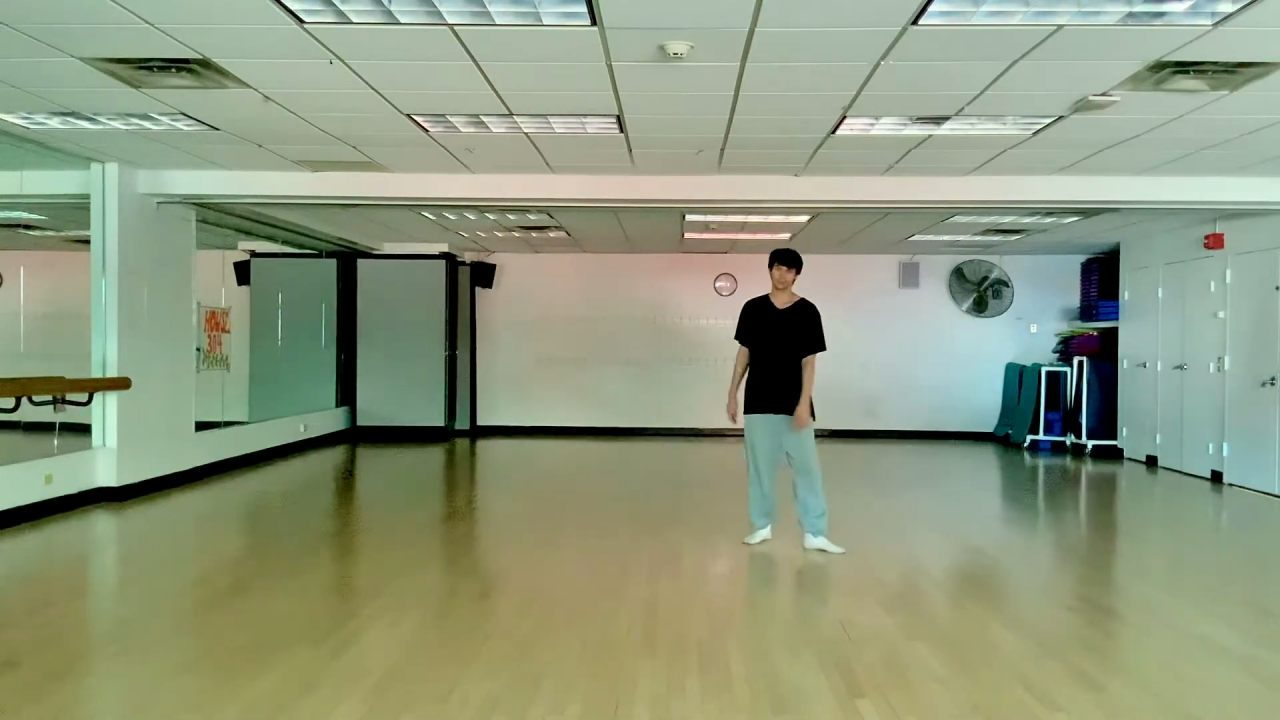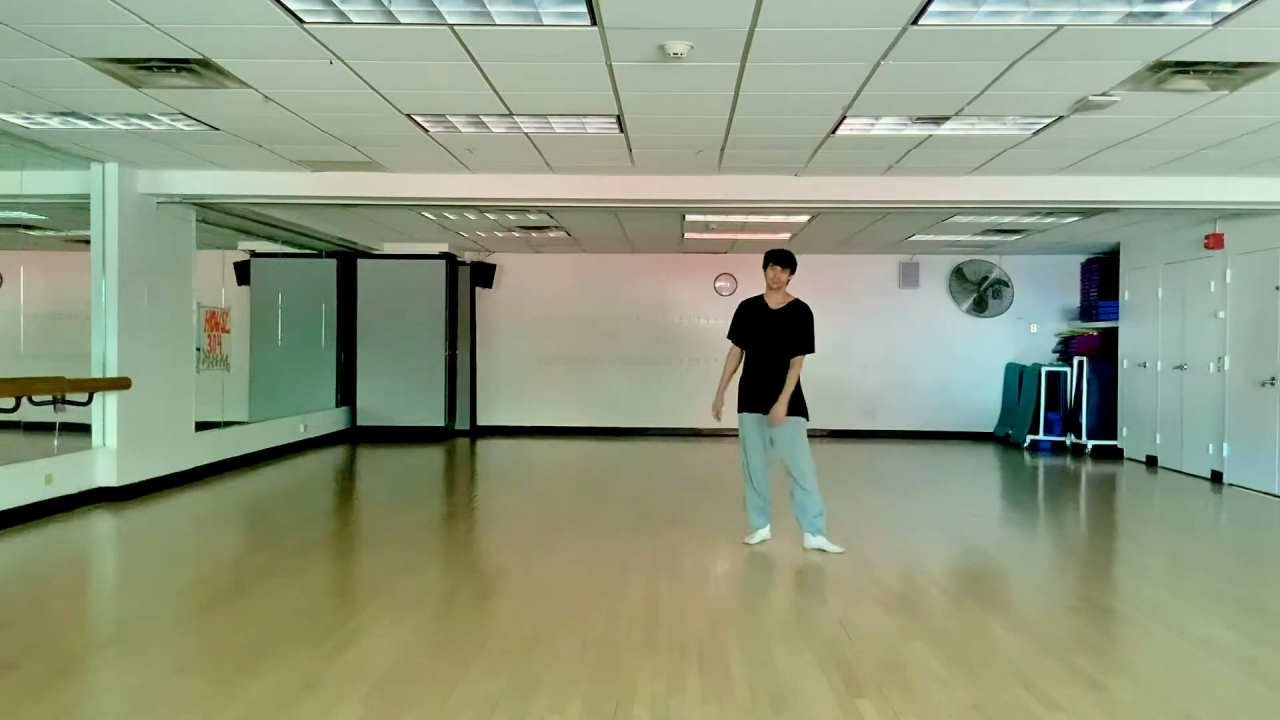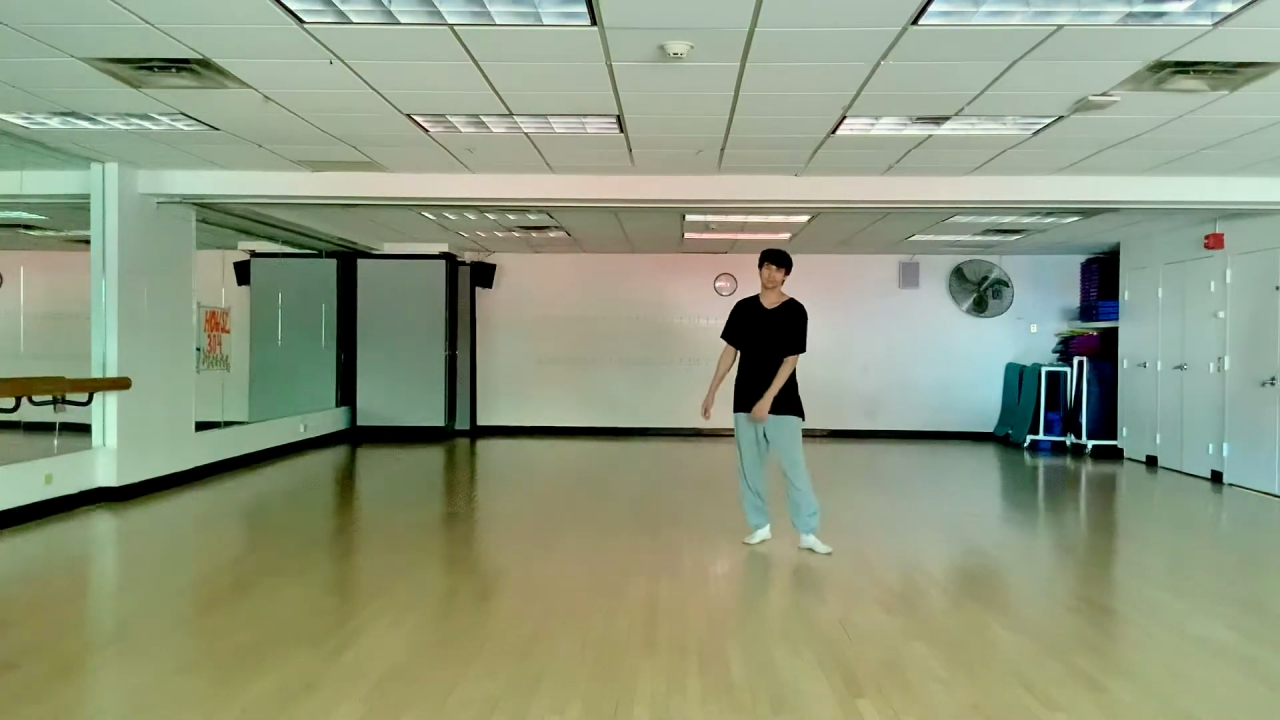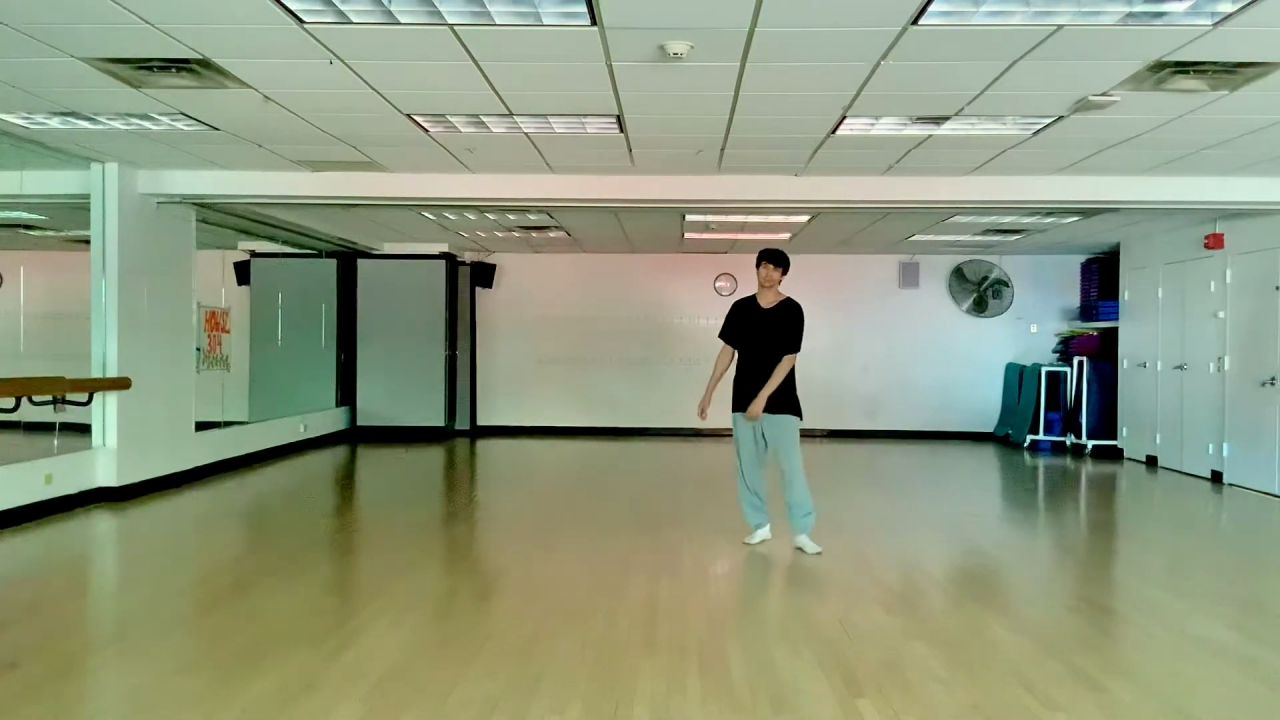
dt=0.1s
person 1, frame 1
left shoulder: (808, 312)
right shoulder: (753, 308)
left elbow: (809, 360)
right elbow: (744, 353)
left wrist: (804, 402)
right wrist: (732, 393)
left hip: (794, 404)
right hip: (758, 403)
left knee: (807, 467)
right knee: (759, 467)
left ankle: (814, 533)
right ankle: (761, 525)
person 1, frame 2
left shoulder: (801, 312)
right shoulder: (747, 308)
left elbow: (797, 361)
right elbow: (736, 352)
left wrist: (783, 401)
right wrist: (720, 392)
left hip: (786, 403)
right hip: (751, 402)
left knee: (801, 467)
right knee: (753, 466)
left ankle: (813, 532)
right ankle: (760, 525)
person 1, frame 3
left shoulder: (795, 311)
right shoulder: (743, 308)
left elbow: (790, 360)
right elbow: (730, 351)
left wrist: (768, 398)
right wrist: (712, 391)
left hip: (782, 403)
right hip: (745, 401)
left knee: (795, 467)
right knee: (751, 467)
left ankle: (808, 532)
right ankle: (760, 526)
person 1, frame 4
left shoulder: (792, 310)
right shoulder: (740, 308)
left elbow: (788, 359)
right elbow: (728, 351)
left wrist: (763, 397)
right wrist: (709, 391)
left hip: (780, 402)
right hip: (743, 401)
left knee: (792, 466)
right knee: (749, 466)
left ankle: (801, 531)
right ankle: (760, 525)
